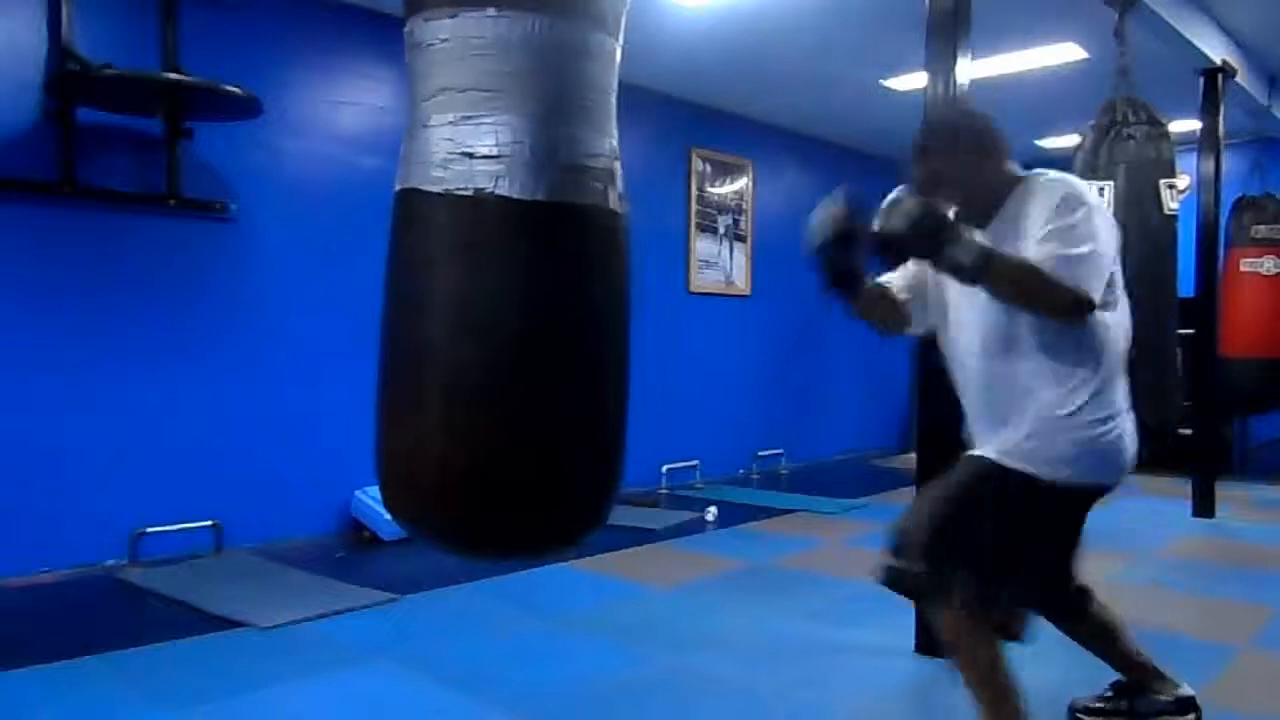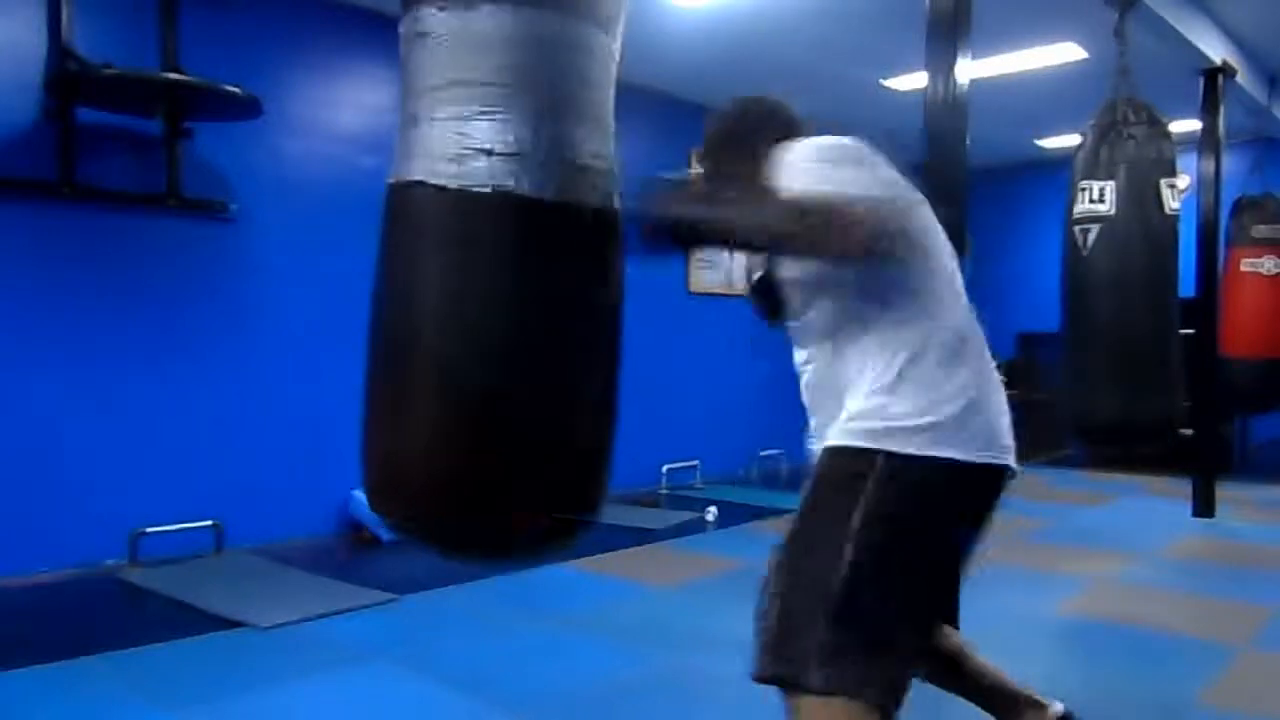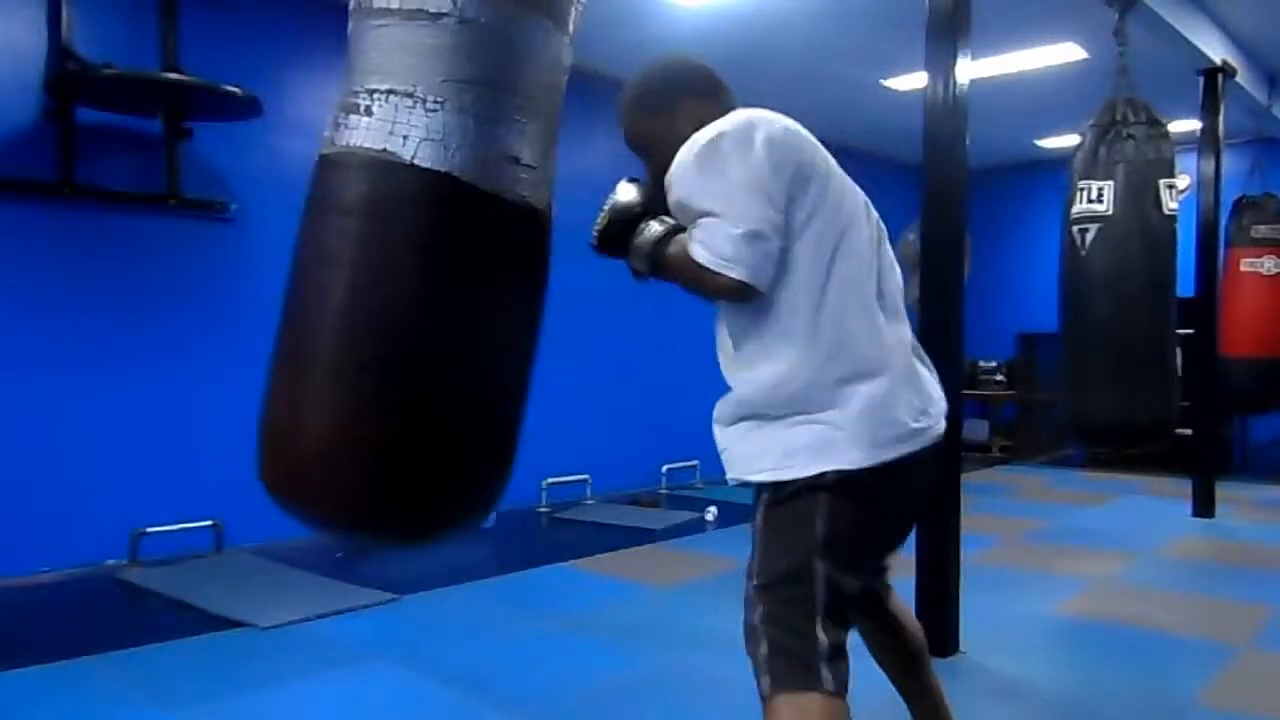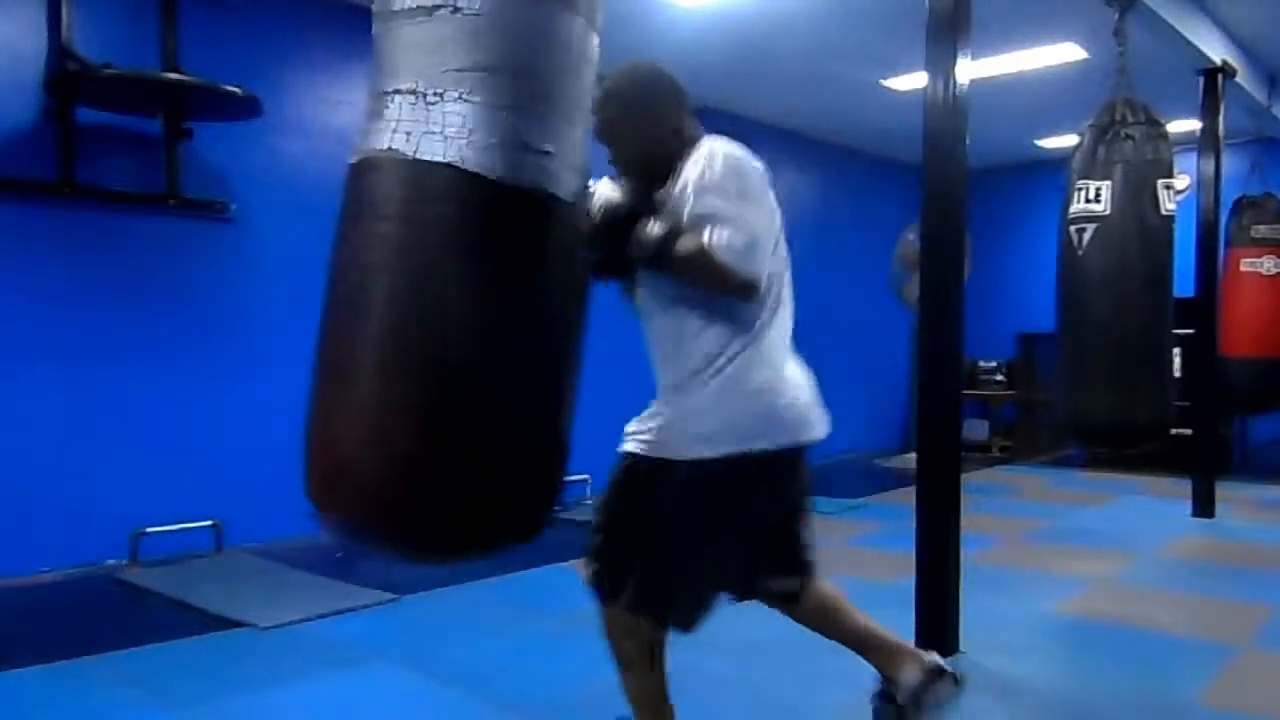
dt=0.4s
person 1, frame 1
left shoulder: (1061, 199)
right shoulder: (959, 220)
left elbow: (1071, 298)
right elbow: (893, 315)
left wrist: (957, 248)
right wrist: (845, 274)
left hip: (1057, 440)
right hip: (1027, 442)
left knee: (930, 563)
right knee: (1040, 585)
person 1, frame 2
left shoulder: (816, 159)
right shoulder: (820, 195)
left elbow: (858, 231)
left wrist: (703, 212)
right wrist: (791, 294)
left hip: (909, 435)
right hip: (919, 437)
left knee: (820, 653)
right knee: (891, 629)
person 1, frame 3
left shoulder: (722, 145)
right shoulder: (769, 141)
left elbow: (728, 273)
left wrist: (648, 237)
right wrist: (652, 237)
left hip: (841, 433)
left knee: (793, 641)
right knee: (856, 592)
person 1, frame 4
left shoulder: (719, 166)
right shoulder: (675, 186)
left elbow: (738, 274)
right elbow: (660, 288)
left wrist: (642, 233)
right wrist: (627, 240)
left hip: (719, 425)
right hip: (769, 422)
left knee: (625, 573)
right knee: (783, 578)
